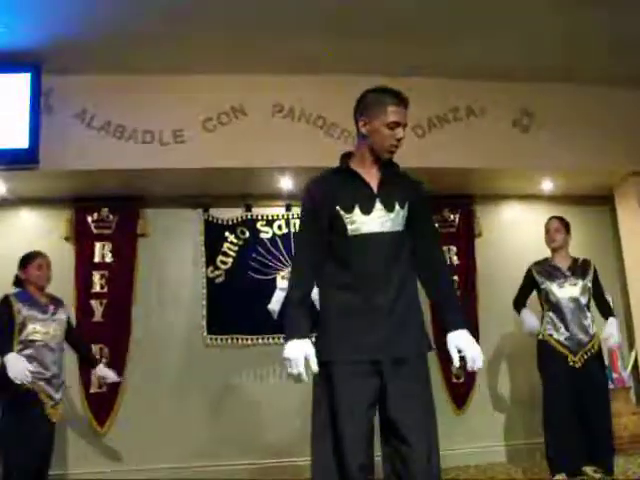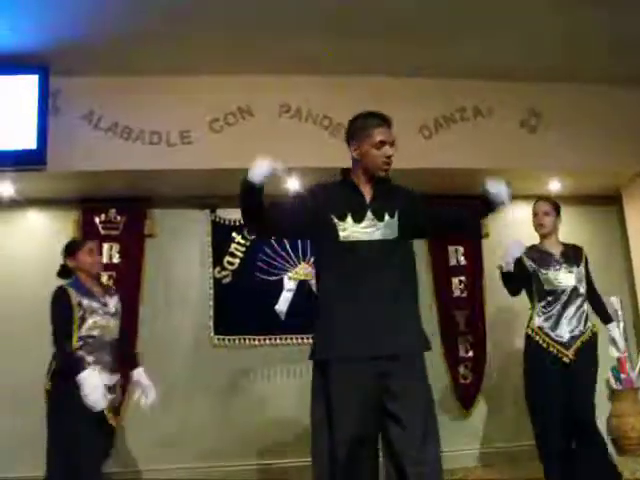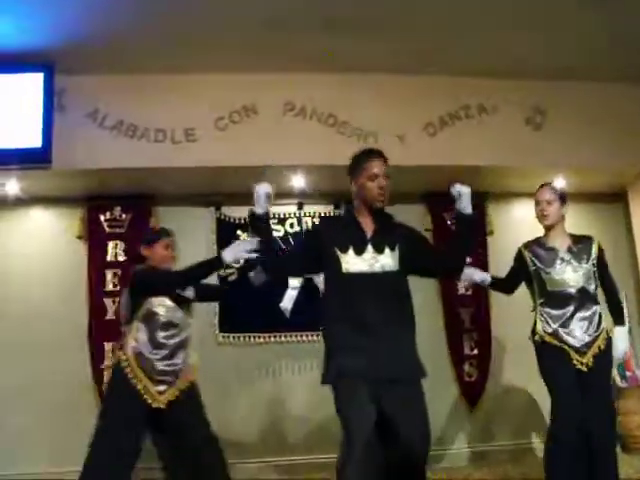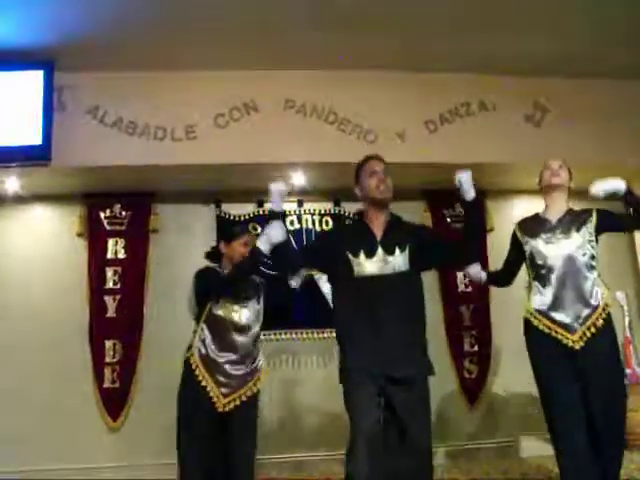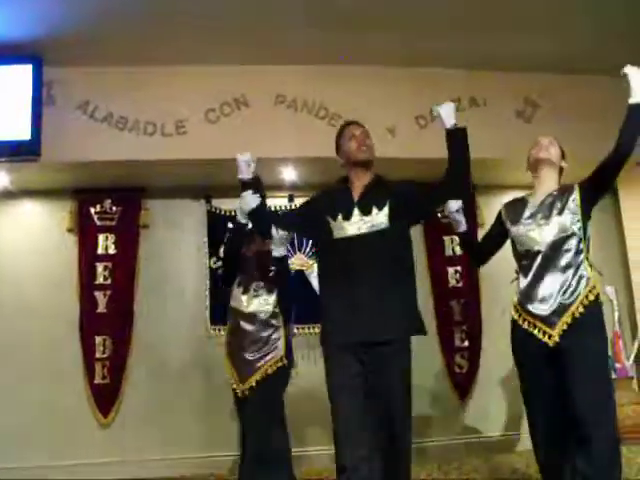
dt=0.5s
person 1, frame 1
left shoulder: (409, 189)
right shoulder: (325, 189)
left elbow: (431, 261)
right elbow: (305, 265)
left wrist: (456, 324)
right wrist: (297, 331)
left hip: (405, 342)
right hip: (345, 344)
person 1, frame 2
left shoulder: (403, 201)
right shoulder: (320, 200)
left elbow: (454, 222)
right elbow: (262, 223)
left wrist: (488, 201)
right wrist: (253, 184)
left hip: (401, 343)
right hip: (343, 345)
left knee: (418, 448)
right knee: (346, 447)
person 1, frame 3
left shoulder: (402, 235)
right shoulder: (327, 234)
left elbow: (449, 266)
right elbow: (277, 266)
left wrist: (464, 214)
right wrist: (260, 214)
left hip: (399, 361)
right hip: (351, 361)
left knee: (412, 446)
right knee: (362, 442)
person 1, frame 4
left shoulder: (414, 235)
right shoulder: (339, 239)
left elbow: (464, 254)
right elbow: (291, 263)
left wrist: (470, 200)
left hip: (408, 359)
right hip: (361, 360)
left knee: (415, 445)
right knee: (366, 434)
person 1, frame 5
left shoulder: (399, 194)
right shoulder: (323, 204)
left elbow: (453, 187)
right elbow: (270, 224)
left wrist: (453, 130)
right wrist: (248, 183)
left hip: (390, 329)
right hip: (342, 333)
left knee: (392, 422)
right knee: (352, 426)
person 2, frame 1
left shoulder: (587, 267)
right shoulder: (537, 270)
left elbow: (601, 300)
right elbow: (518, 300)
left wrist: (612, 321)
right wrist: (525, 313)
left hip: (588, 345)
right hip: (552, 346)
left knee: (594, 402)
right knee: (557, 403)
person 2, frame 2
left shoulder: (578, 254)
right shoulder: (527, 256)
left elbow: (593, 294)
right elbow: (514, 289)
left wrist: (611, 326)
right wrist: (506, 266)
left hip: (581, 339)
right hip: (542, 342)
left knee: (582, 410)
right knee: (551, 414)
person 2, frame 3
left shoulder: (589, 245)
right shoulder: (529, 251)
left elbow: (609, 288)
right elbow: (509, 285)
left wrist: (620, 328)
right wrist: (483, 277)
left hip: (596, 343)
right hip: (553, 343)
left knee: (599, 421)
right knee: (569, 414)
person 2, frame 4
left shoulder: (591, 217)
right shoulder: (524, 228)
right elbow: (506, 276)
right wrist: (483, 275)
left hip: (593, 322)
right hip: (544, 327)
left knee: (605, 408)
right knee: (565, 416)
person 2, frame 5
left shoulder: (580, 195)
right shoulder: (511, 211)
right elbow: (479, 256)
right wrist: (459, 223)
left hip: (579, 315)
right hip: (529, 322)
left knee: (592, 416)
right knee: (547, 424)
person 3, frame 1
left shoulder: (58, 306)
left elbow: (73, 338)
left wrist: (97, 366)
left hip: (50, 387)
right hip: (23, 386)
left knee: (42, 450)
right knee: (24, 450)
person 3, frame 2
left shoulder: (111, 295)
right shoulder: (64, 295)
left elbow: (121, 338)
right elbow: (62, 342)
left wrist: (137, 372)
right wrist: (84, 374)
left hip: (103, 381)
right hip: (72, 383)
left knee: (100, 445)
right knee: (78, 456)
person 3, frame 3
left shoulder: (182, 287)
right shoulder: (142, 278)
left elbow: (209, 292)
right elbow: (181, 279)
right wrist: (225, 257)
left hip: (175, 376)
right hip: (137, 372)
left knee: (199, 442)
right knee: (114, 447)
person 3, frame 4
left shoulder: (256, 285)
right shoulder: (207, 278)
right elbow: (231, 285)
right wrist: (263, 246)
left hip: (244, 376)
right hip: (203, 373)
left knee: (241, 449)
right knee: (198, 448)
person 3, frame 5
left shoulder: (279, 278)
right shoulder: (237, 273)
left elbow: (288, 288)
right elbow: (232, 244)
left wrist: (280, 251)
right wrist: (243, 219)
left hip: (271, 363)
right hip: (241, 363)
left knee: (262, 435)
right knee: (256, 434)
